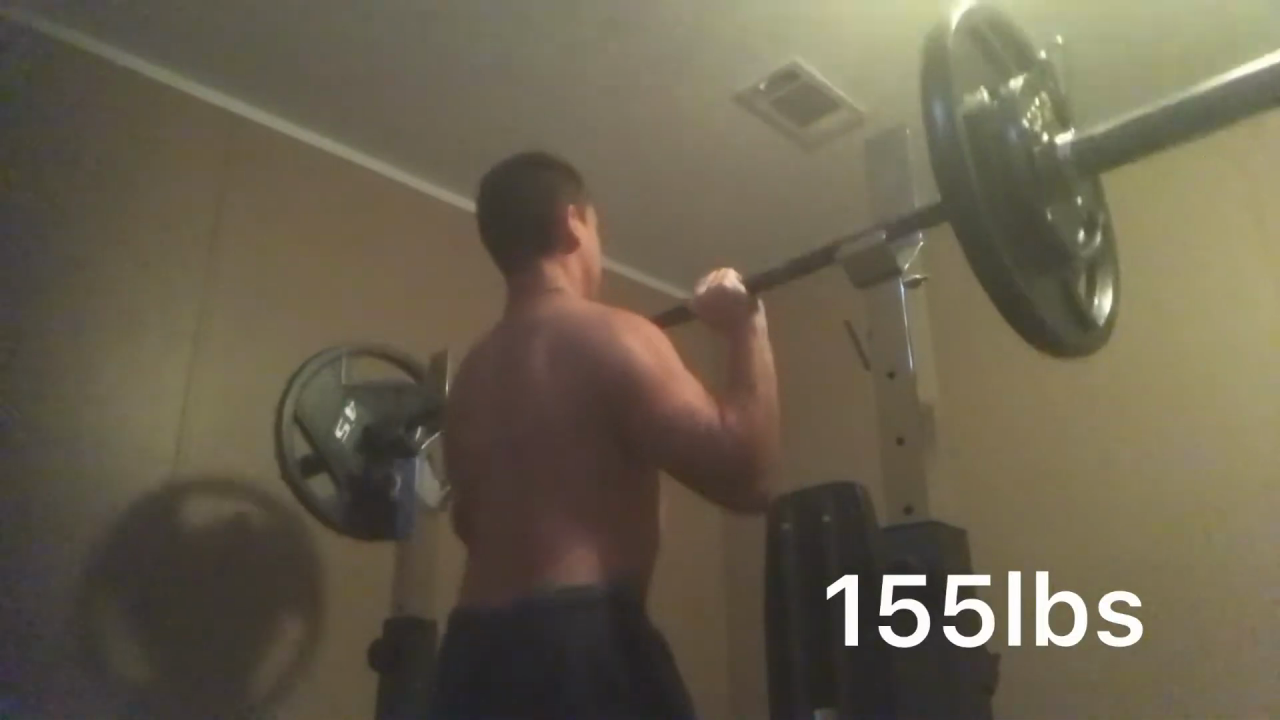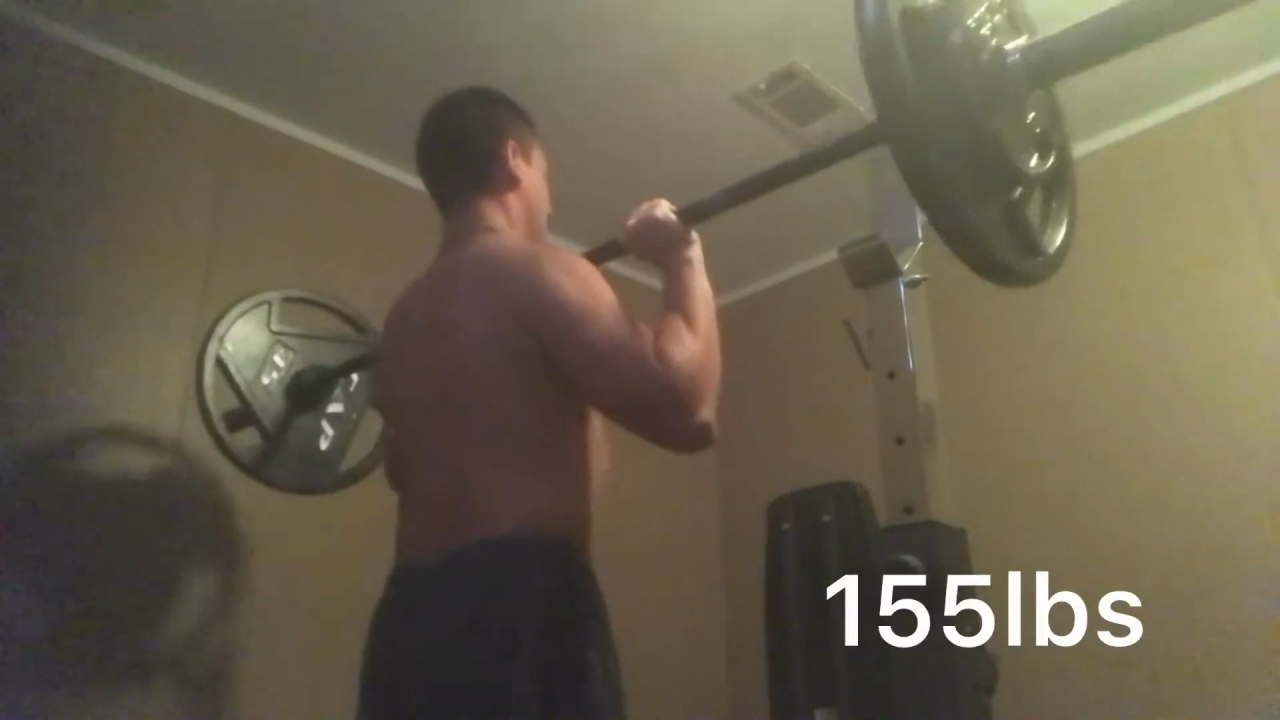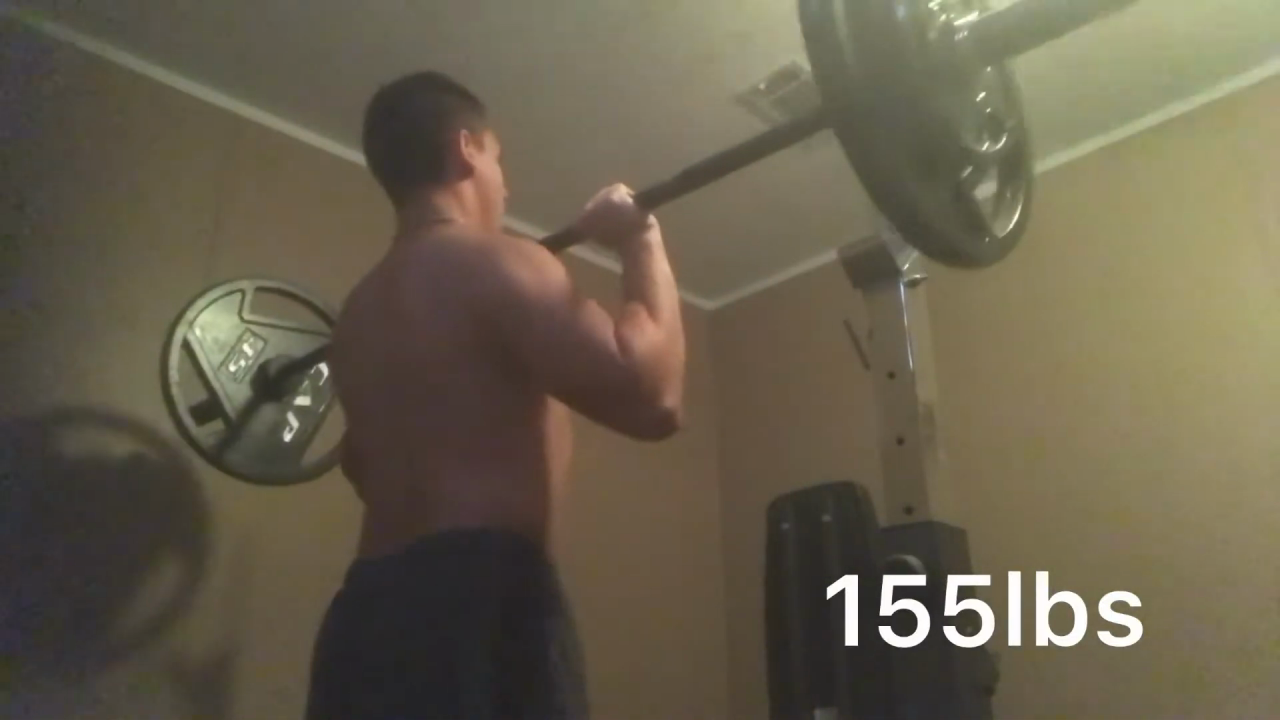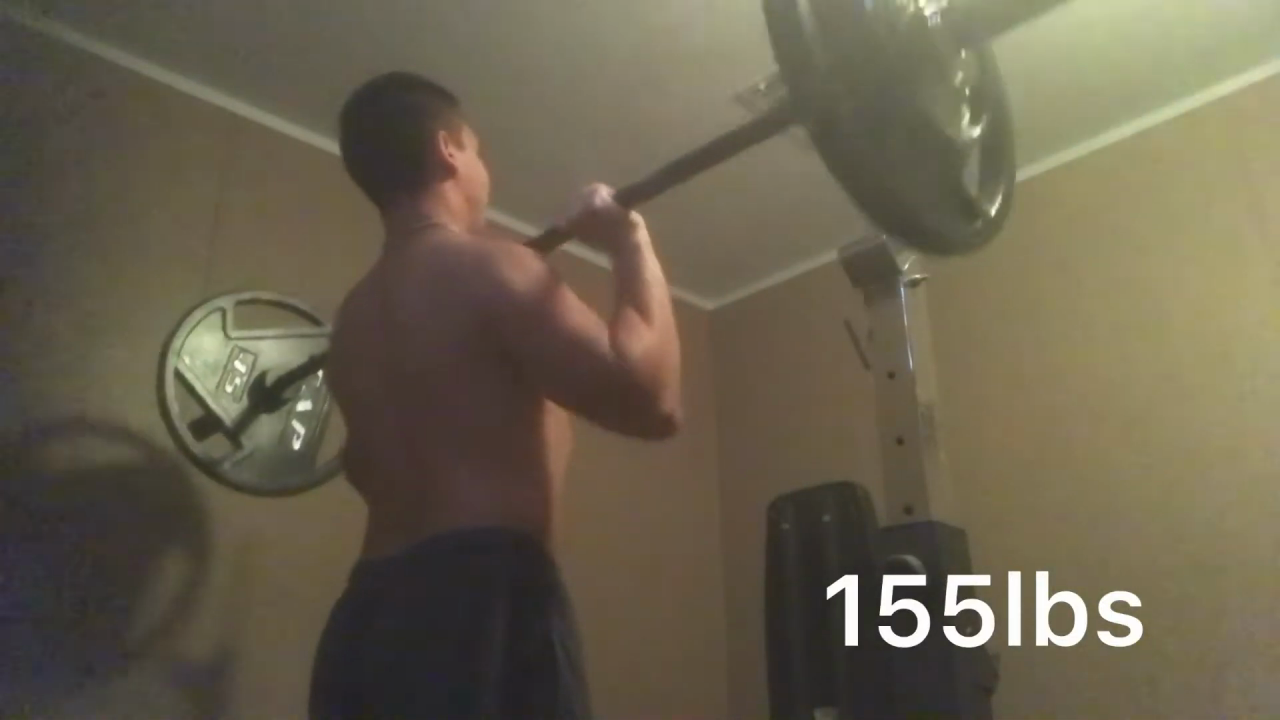
dt=1s
person 1, frame 1
left shoulder: (472, 372)
right shoulder: (607, 336)
right elbow: (743, 476)
right wrist: (746, 326)
left hip: (474, 651)
right hip: (578, 646)
person 1, frame 2
left shoulder: (407, 314)
right shoulder: (536, 273)
right elbow: (685, 412)
right wrist: (682, 258)
left hip: (413, 610)
right hip: (513, 606)
person 1, frame 3
left shoulder: (360, 308)
right shoulder: (495, 263)
right elbow: (649, 399)
right wrist: (641, 242)
left hip: (370, 608)
right hip: (474, 604)
person 1, frame 4
left shoulder: (357, 314)
right shoulder: (486, 268)
right elbow: (650, 401)
right wrist: (629, 241)
left hip: (373, 612)
right hip: (477, 607)
